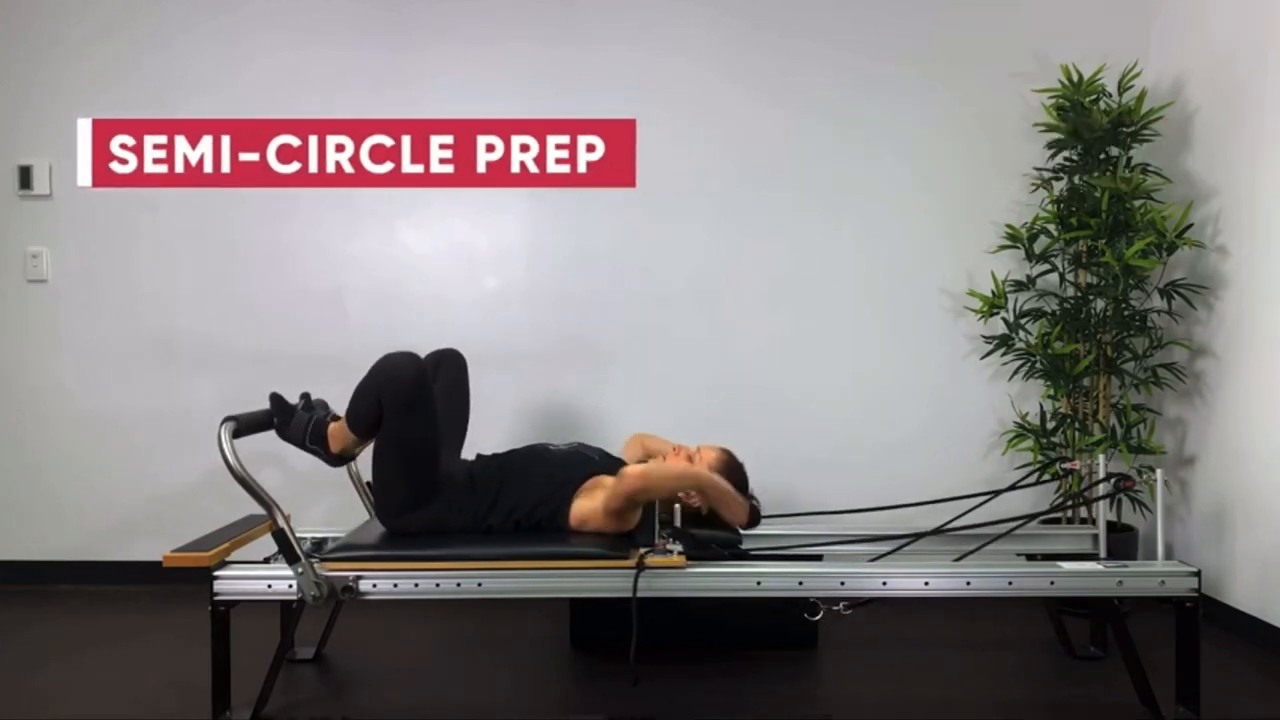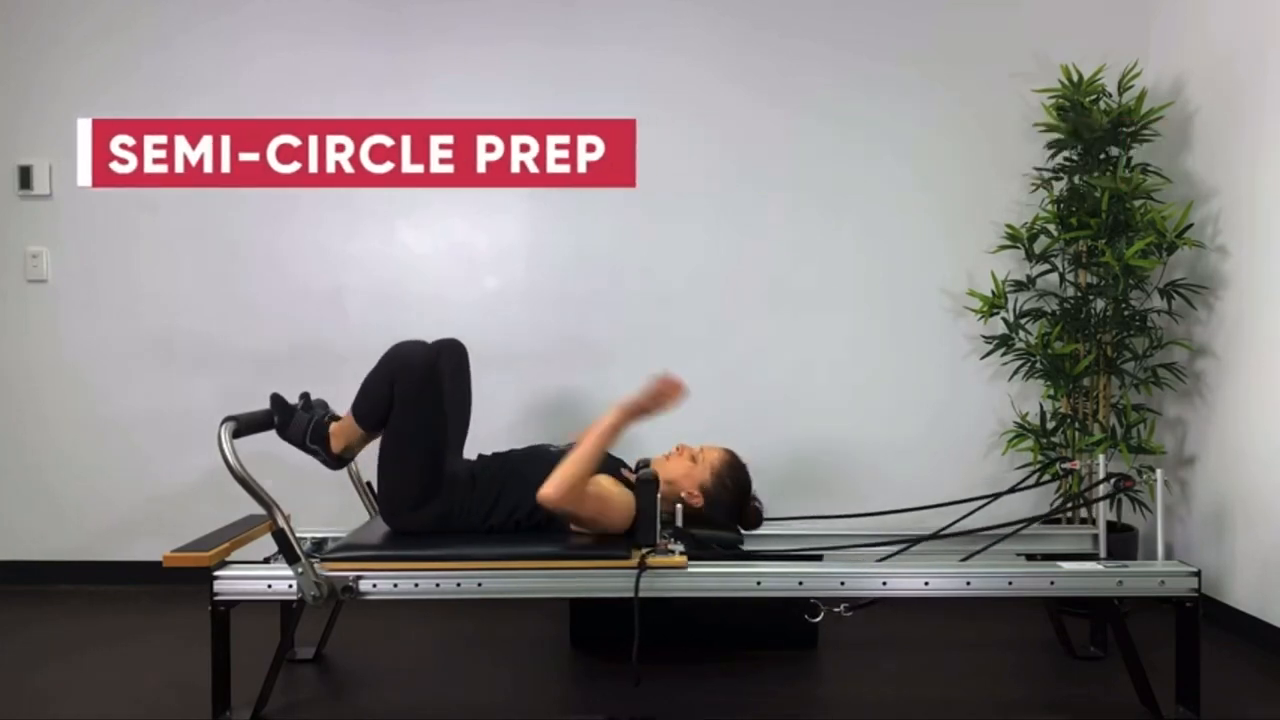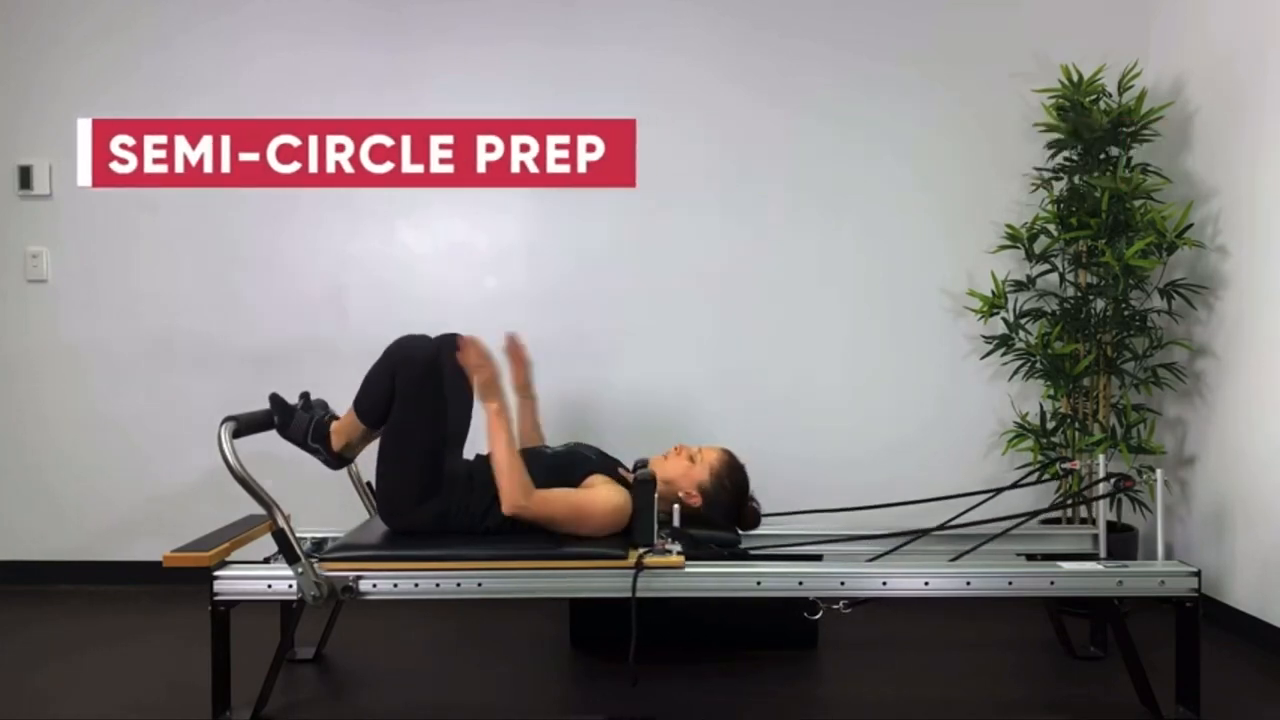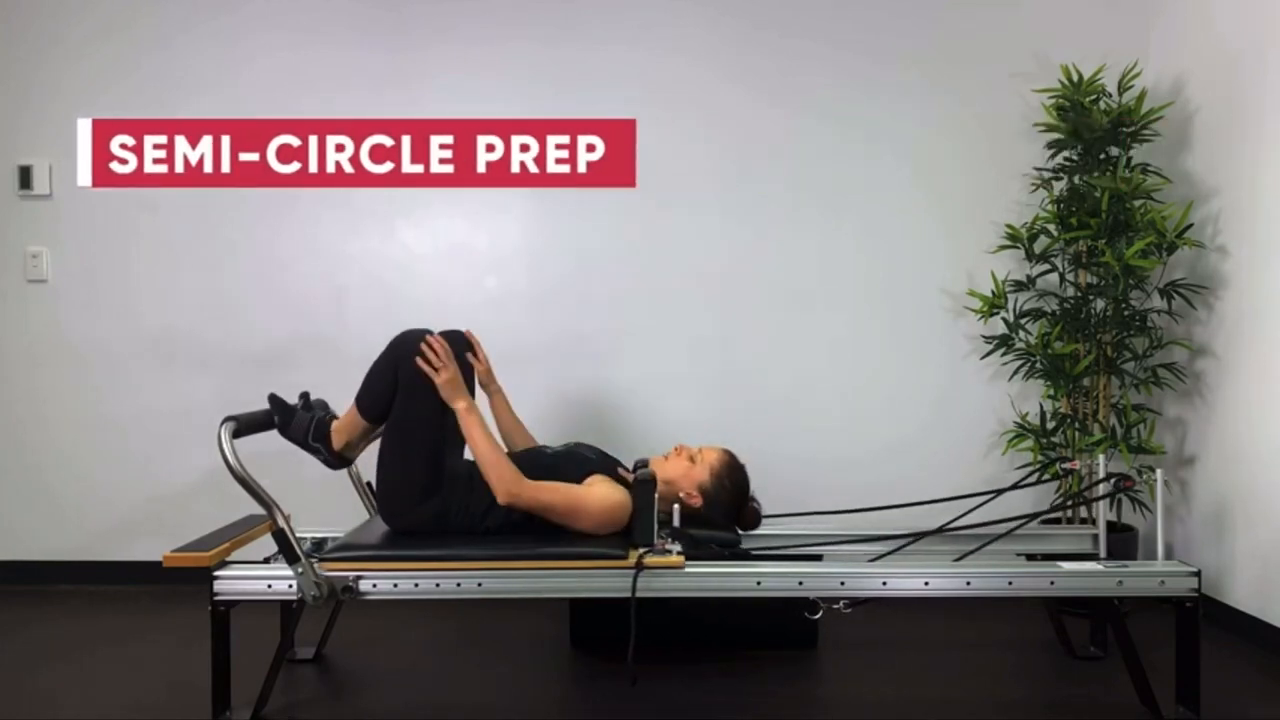
dt=0.2s
person 1, frame 1
left shoulder: (623, 511)
right shoulder: (628, 485)
left elbow: (647, 475)
right elbow: (639, 442)
left wrist: (718, 491)
left hip: (423, 508)
right hip: (449, 486)
left knee: (402, 371)
right knee: (445, 362)
left ankle: (333, 441)
right ankle: (339, 430)
person 1, frame 2
left shoulder: (621, 507)
right shoulder: (630, 484)
left elbow: (552, 494)
right elbow: (561, 461)
left wrist: (621, 416)
right wrist: (631, 415)
left hip: (425, 506)
right hip: (452, 485)
left knee: (414, 360)
right knee: (445, 352)
left ankle: (332, 441)
right ankle: (338, 431)
person 1, frame 3
left shoulder: (615, 507)
right shoulder: (625, 484)
left elbow: (519, 503)
left wrist: (494, 402)
right wrist: (525, 389)
left hip: (423, 506)
right hip: (448, 485)
left knee: (416, 355)
right knee: (447, 348)
left ankle: (332, 440)
right ankle: (341, 430)
person 1, frame 4
left shoulder: (615, 505)
right shoulder: (626, 484)
left elbow: (512, 492)
right elbow: (536, 461)
left wrist: (460, 403)
right wrist: (490, 386)
left hip: (424, 506)
right hip: (449, 487)
left knee: (417, 348)
right knee: (443, 345)
left ankle: (332, 440)
right ankle: (341, 432)
